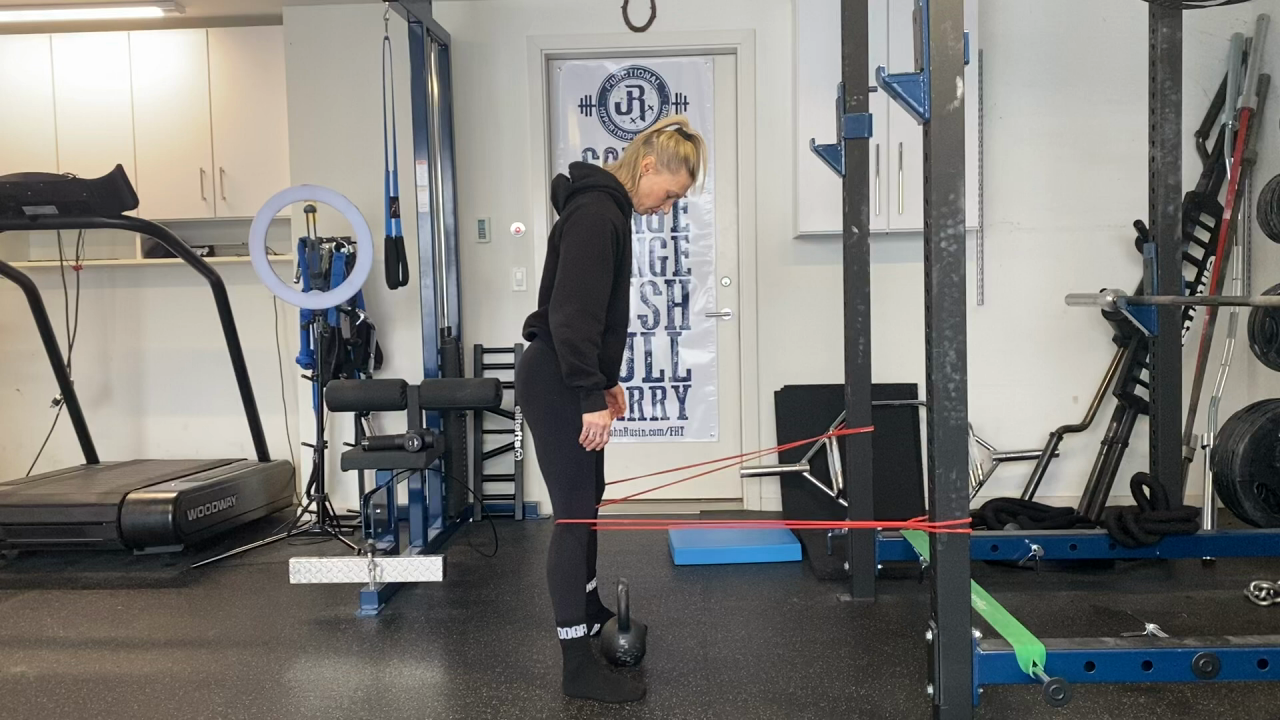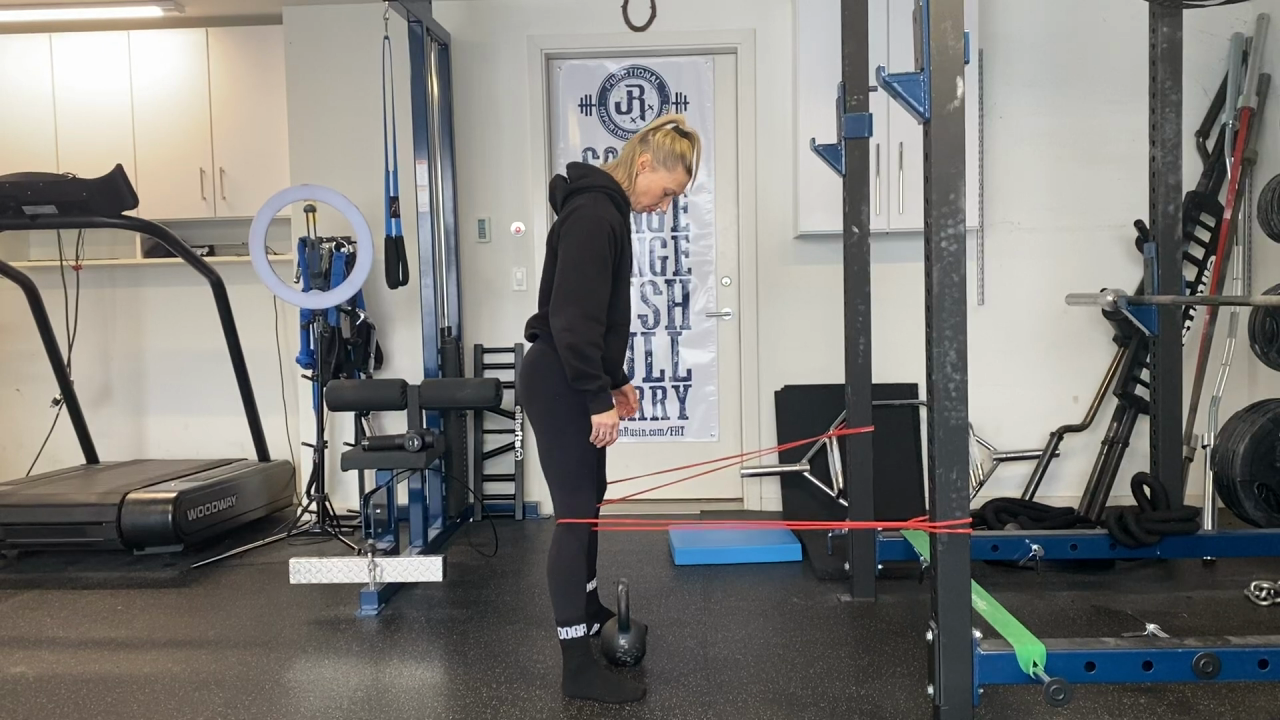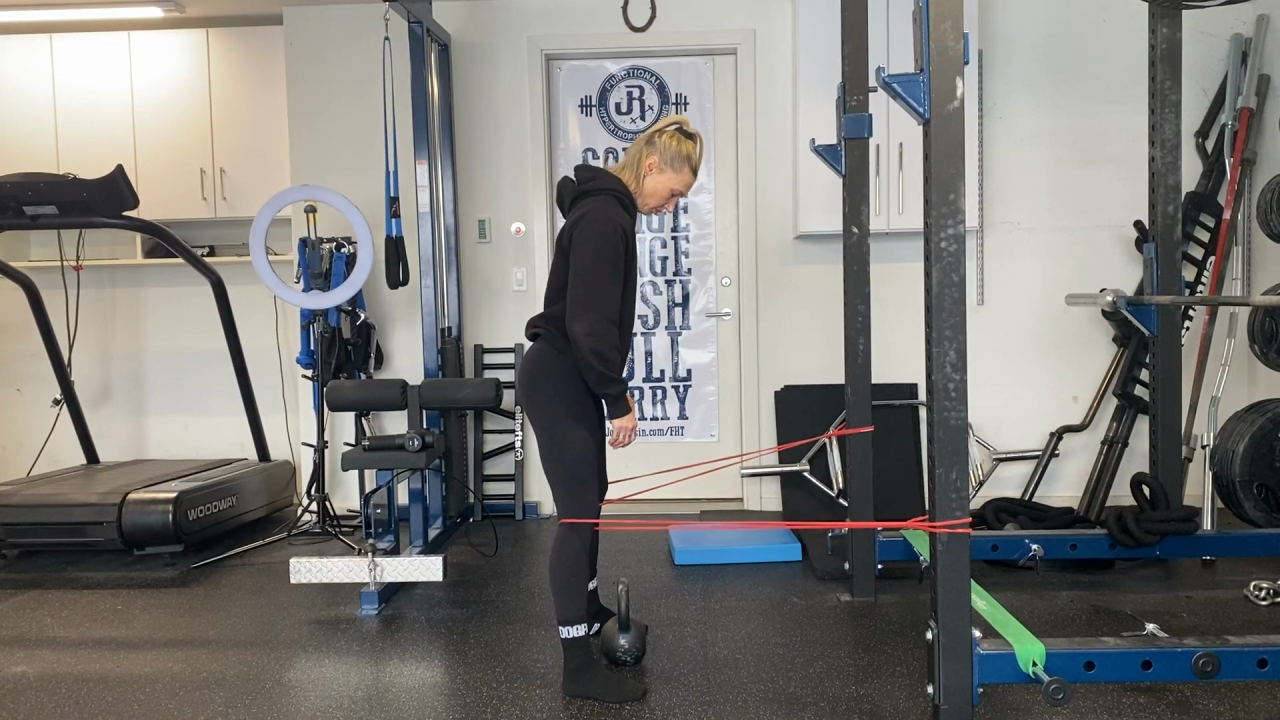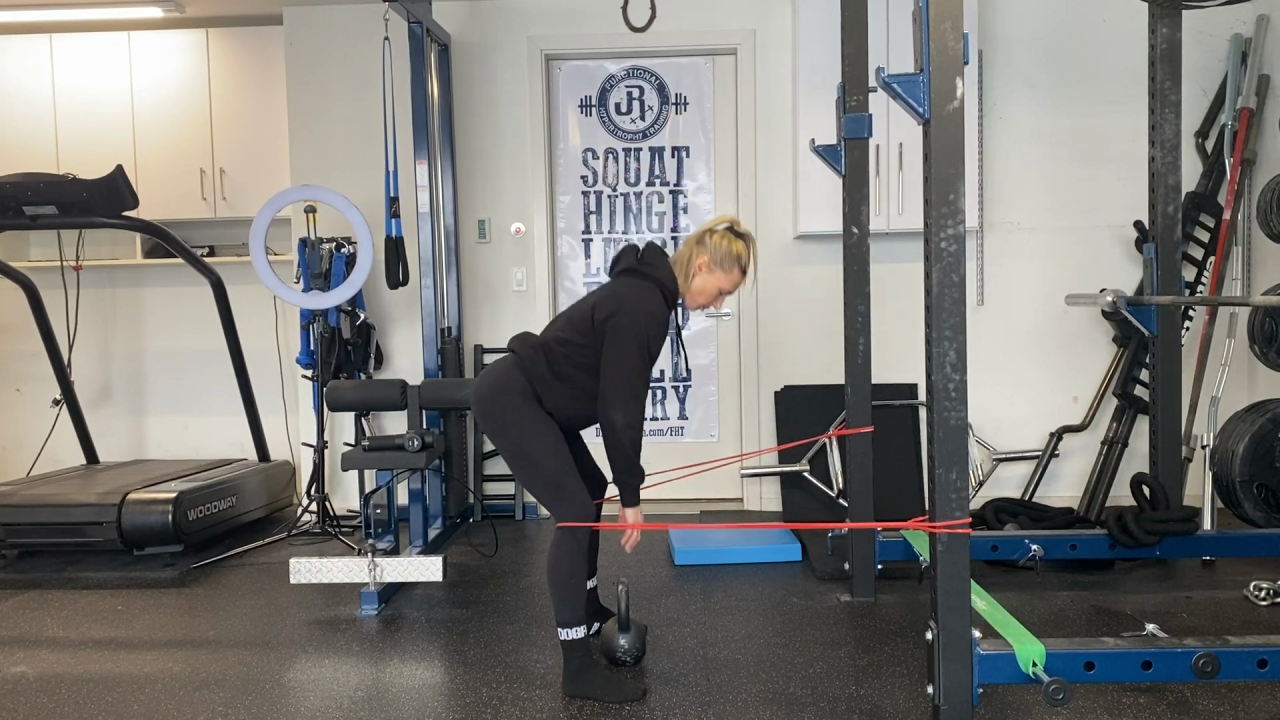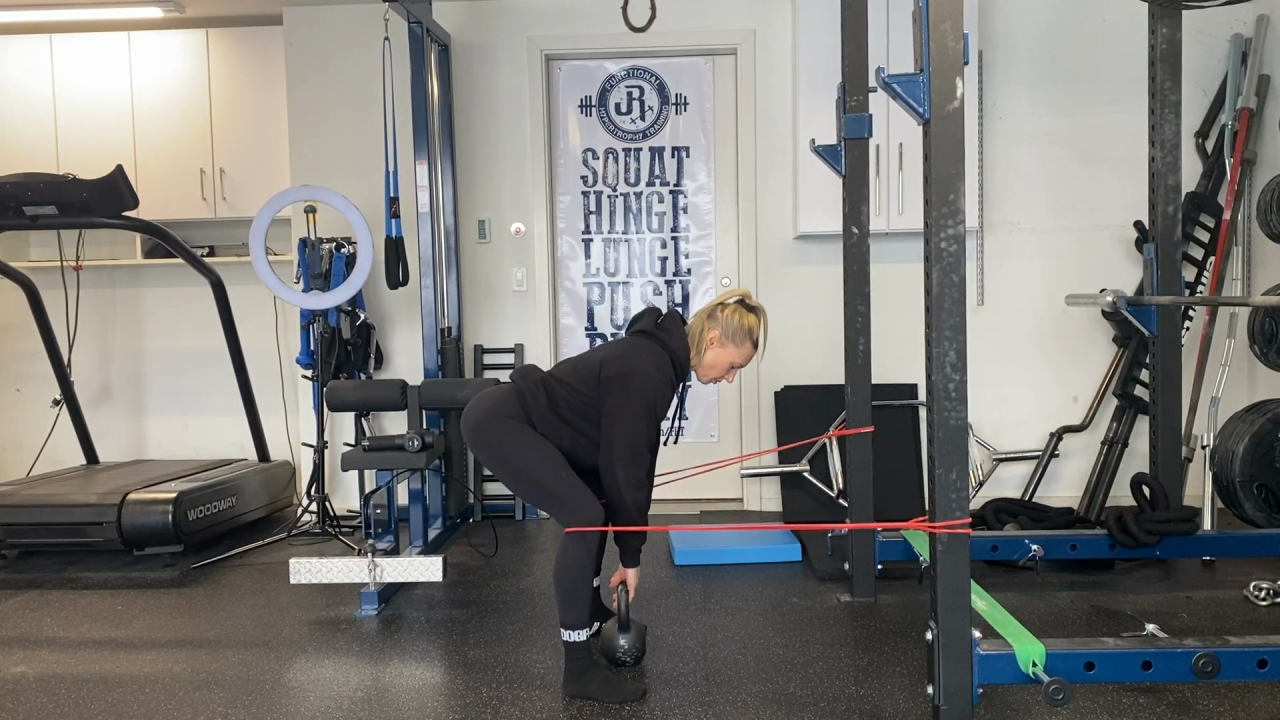
dt=0.5s
person 1, frame 1
left shoulder: (605, 210)
right shoulder: (594, 214)
right elbow: (571, 316)
left wrist: (606, 382)
right wrist: (590, 398)
left hip: (571, 380)
right hip: (557, 384)
left knee: (587, 500)
right knee: (574, 512)
left ankle: (590, 613)
right ankle: (579, 666)
person 1, frame 2
left shoulder: (605, 210)
right shoulder: (592, 215)
right elbow: (572, 318)
left wrist: (615, 380)
right wrist: (599, 398)
left hip: (571, 381)
right hip: (560, 384)
left knee: (589, 500)
right knee: (575, 512)
left ankle: (590, 615)
right ankle: (579, 666)
person 1, frame 3
left shoulder: (607, 210)
right shoulder: (602, 217)
right elbow: (589, 321)
left wrist: (613, 389)
right wrist: (616, 401)
left hip: (568, 378)
right hip: (558, 380)
left knee: (590, 498)
right knee: (579, 510)
left ankle: (590, 613)
right ankle: (578, 665)
person 1, frame 4
left shoulder: (646, 293)
right shoulder: (640, 307)
left elbow: (622, 399)
right elbow: (620, 408)
left wrist: (624, 485)
right wrist: (631, 496)
left hip: (535, 398)
right hip: (510, 399)
left knee: (590, 494)
right knee: (574, 512)
left ankle: (590, 614)
right ankle: (578, 666)
person 1, frame 5
left shoulder: (660, 358)
right shoulder: (644, 374)
left elbow: (635, 462)
right elbow: (624, 469)
left wrist: (629, 551)
right wrist: (631, 558)
left hip: (520, 419)
right hip: (497, 423)
left knee: (598, 500)
right knee: (584, 517)
left ankle: (590, 613)
right ankle: (579, 668)
